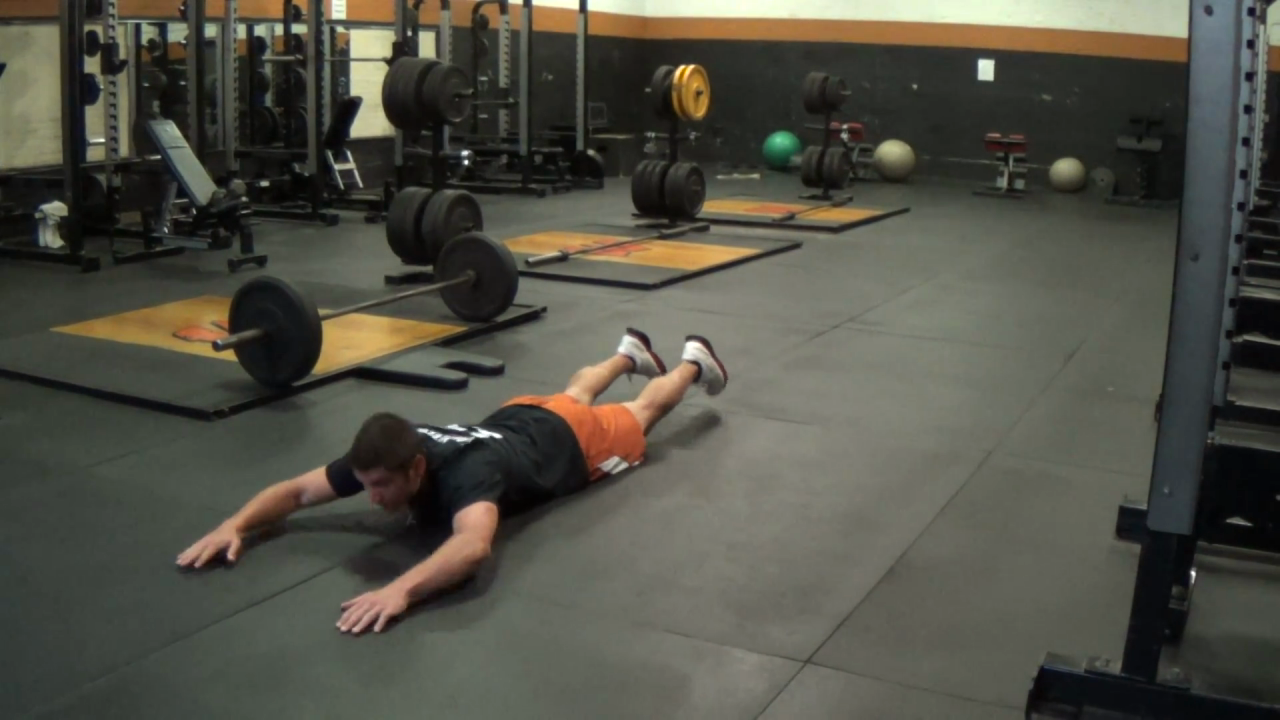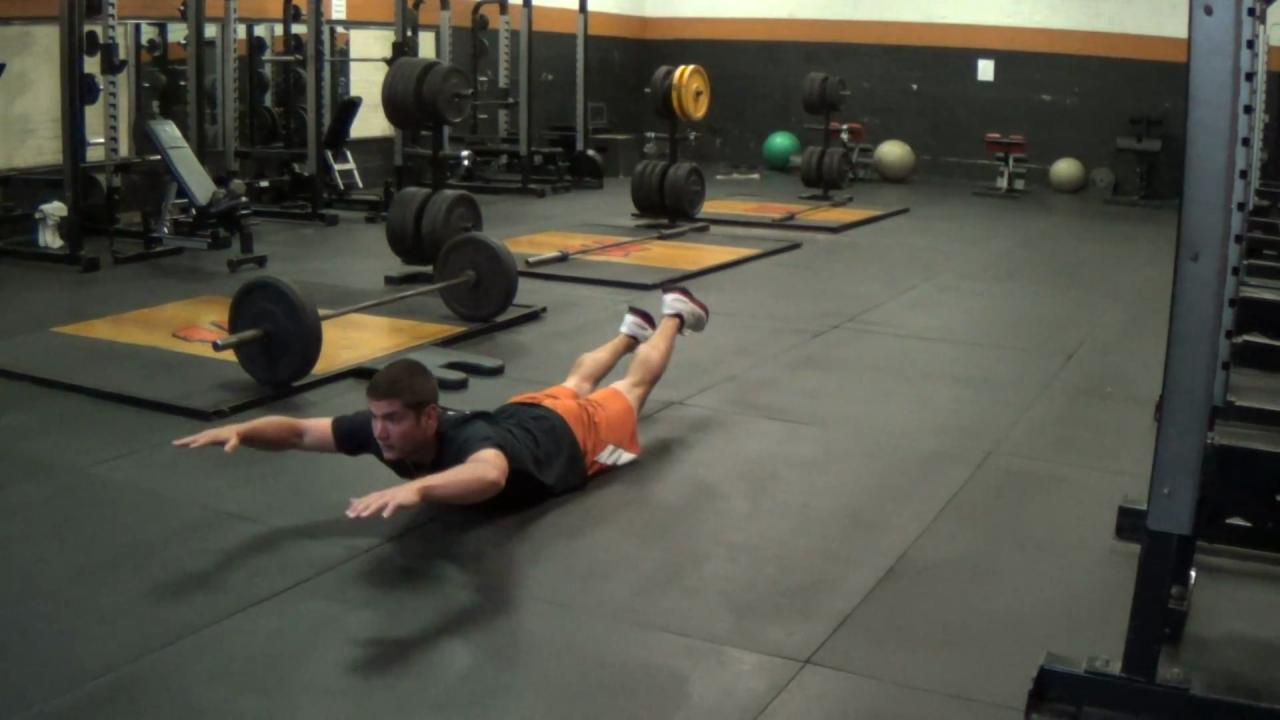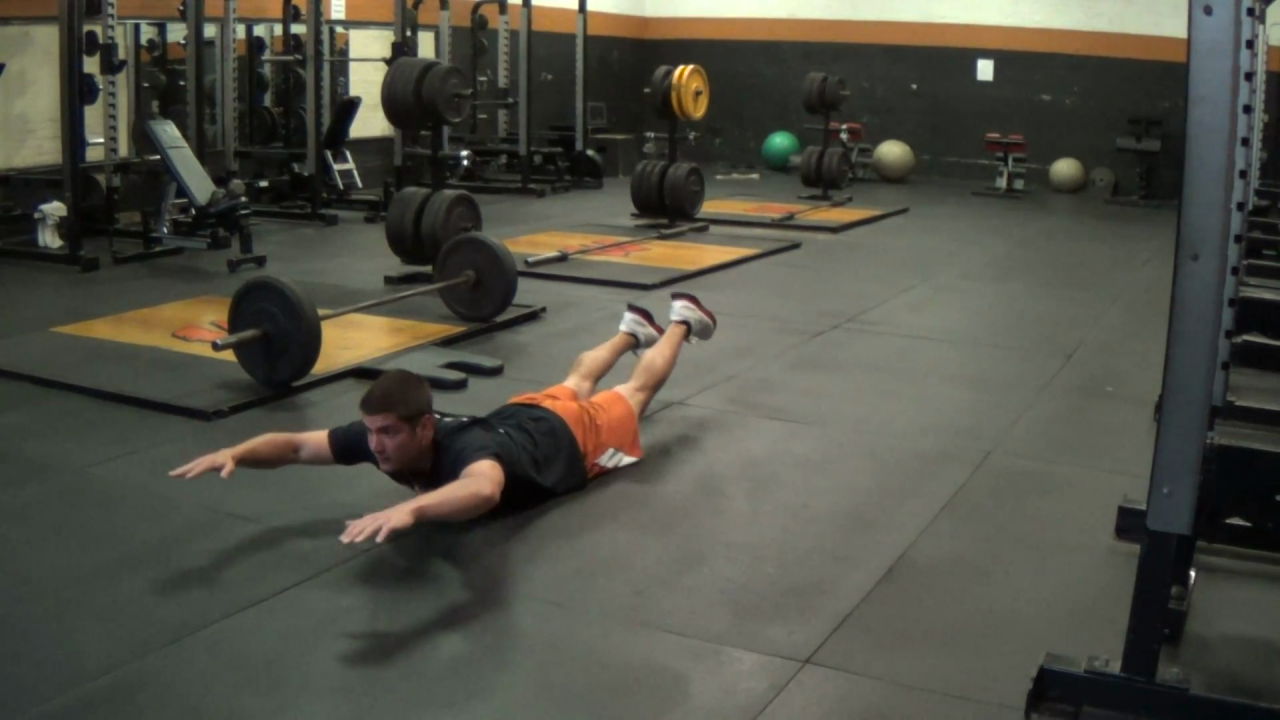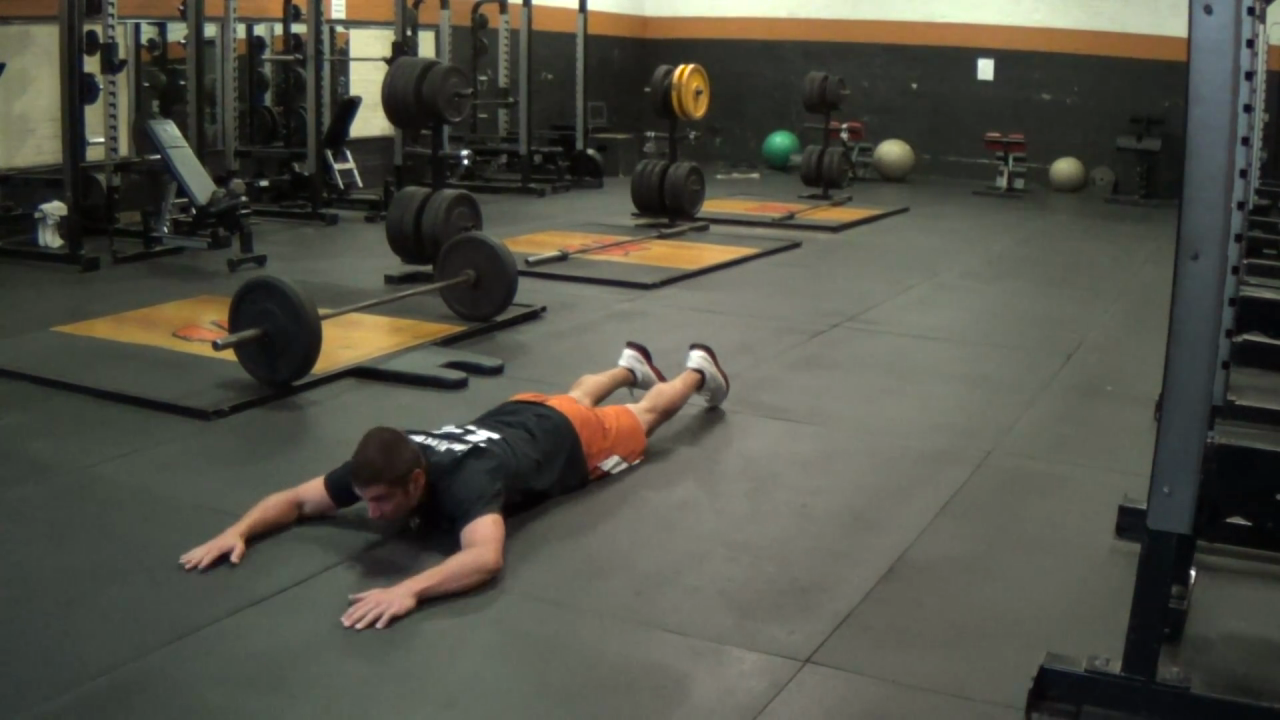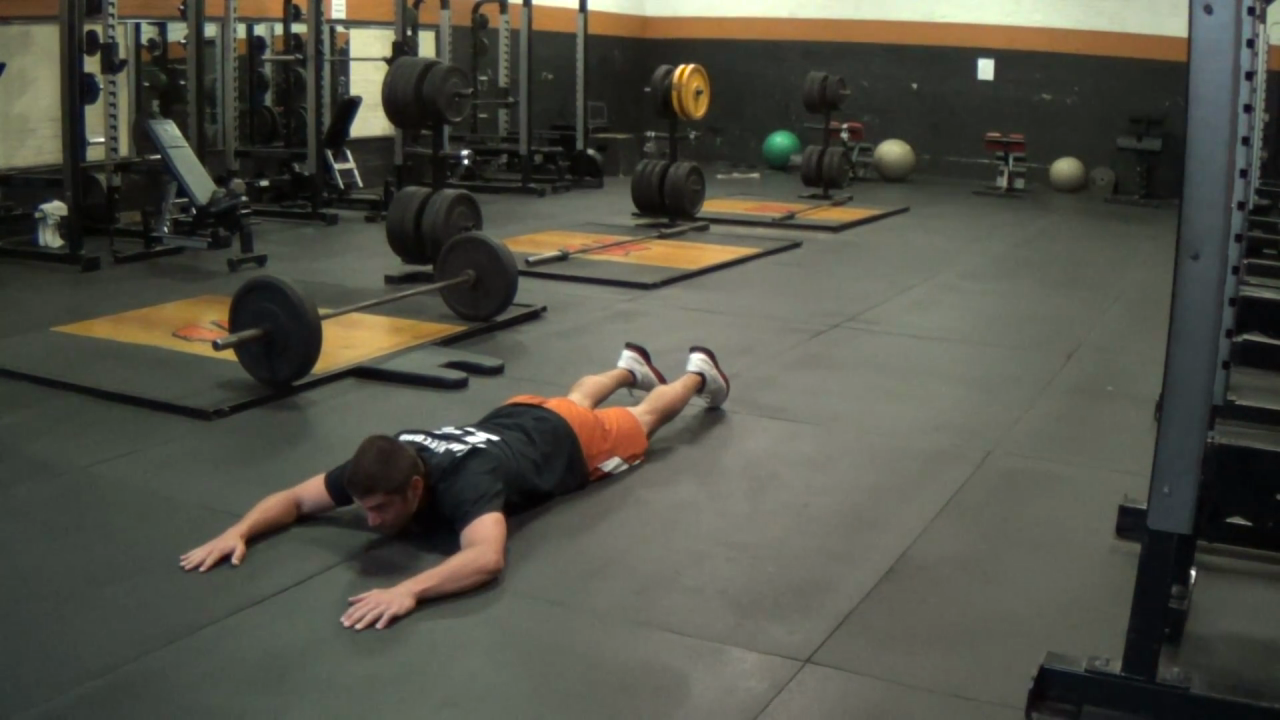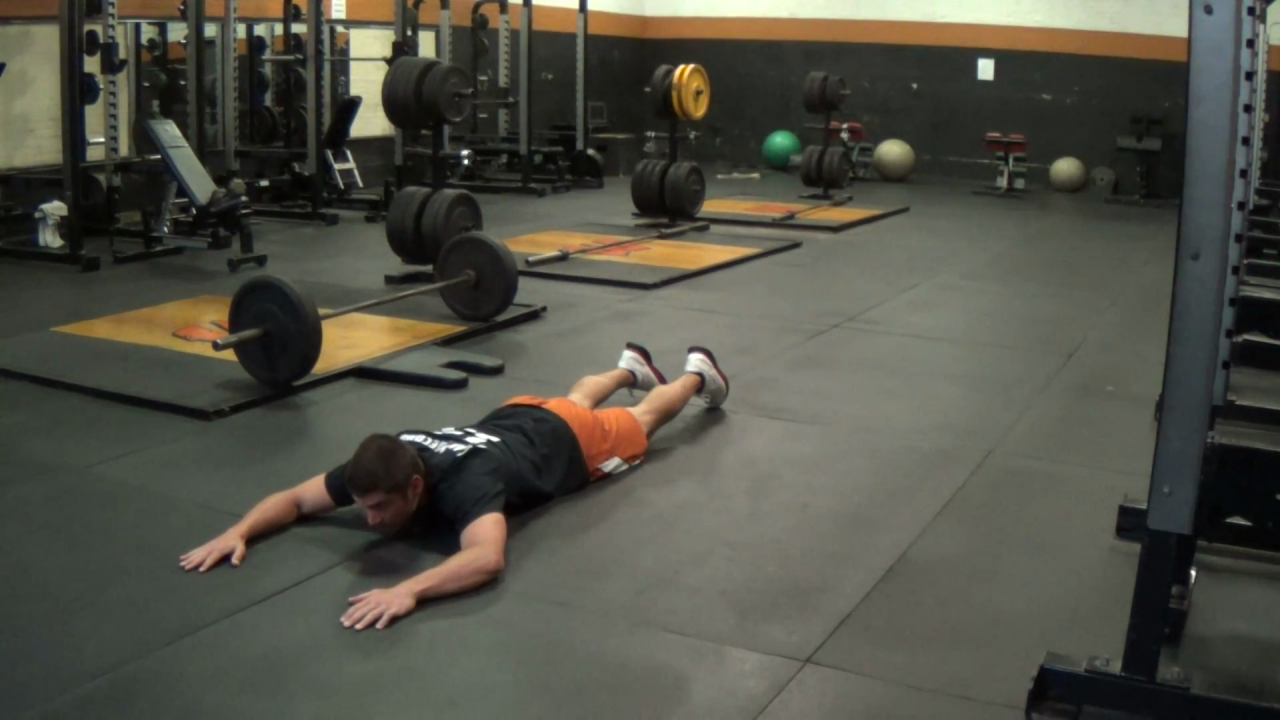
dt=0.4s
person 1, frame 1
left shoulder: (464, 472)
right shoulder: (380, 457)
left elbow: (474, 545)
right elbow: (296, 488)
left wrist: (401, 588)
right wrist: (234, 524)
left hip: (566, 442)
right hip: (515, 419)
left knee: (636, 416)
right knee: (575, 394)
left ankle: (695, 362)
right ankle: (630, 353)
person 1, frame 2
left shoulder: (467, 440)
right shoulder: (380, 427)
left elbow: (490, 476)
right elbow: (298, 430)
left wrist: (415, 488)
right wrist: (239, 430)
left hip: (570, 439)
right hip: (519, 416)
left knee: (630, 392)
right knee: (576, 384)
left ankle: (674, 315)
right ankle: (631, 332)
person 1, frame 3
left shoulder: (462, 449)
right shoulder: (377, 435)
left elbow: (485, 490)
right elbow: (291, 445)
left wrist: (409, 508)
right wrist: (233, 453)
left hip: (567, 438)
right hip: (516, 418)
left knee: (632, 396)
right knee: (575, 384)
left ankle: (681, 321)
right ankle: (632, 329)
person 1, frame 4
left shoulder: (463, 482)
right shoulder: (377, 470)
left elbow: (487, 559)
right elbow: (298, 499)
left wrist: (409, 589)
right wrist: (238, 530)
left hip: (563, 439)
right hip: (514, 417)
left knee: (639, 418)
right knee: (576, 395)
left ankle: (697, 370)
right ankle: (630, 366)
person 1, frame 5
left shoulder: (464, 483)
right shoulder: (381, 464)
left elbow: (488, 558)
right elbow: (294, 498)
left wrist: (408, 590)
right wrist: (238, 531)
left hip: (566, 441)
right hip: (514, 419)
left knee: (640, 420)
right knee: (576, 397)
left ankle: (698, 373)
right ankle: (631, 367)
person 1, frame 6
left shoulder: (464, 484)
right shoulder: (382, 466)
left elbow: (488, 558)
right elbow: (295, 497)
left wrist: (408, 590)
right wrist: (239, 531)
left hip: (567, 442)
right hip: (514, 419)
left knee: (639, 421)
right knee: (578, 398)
left ankle: (698, 373)
right ankle: (632, 367)
